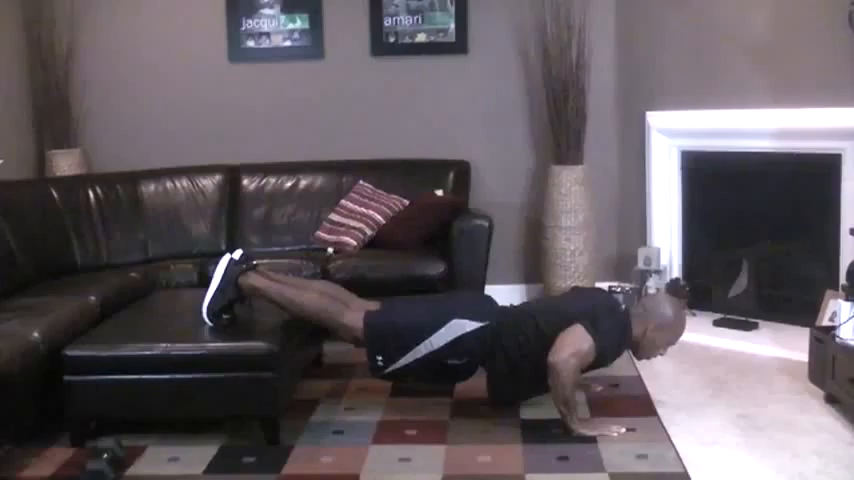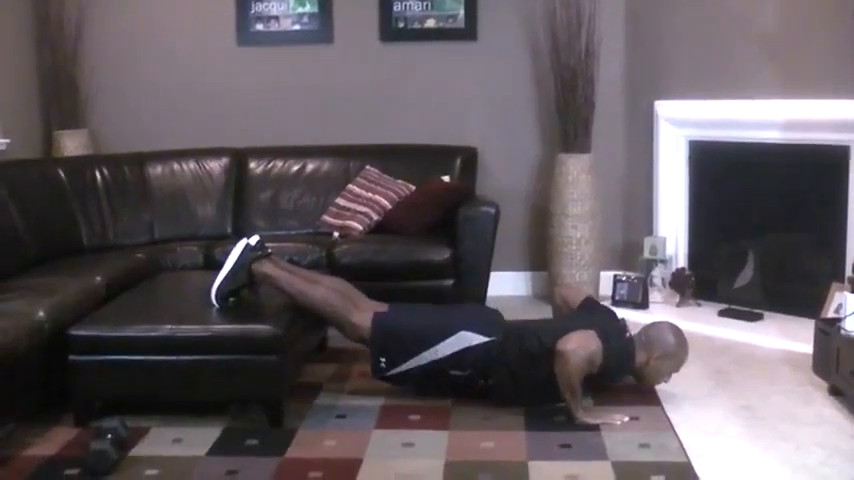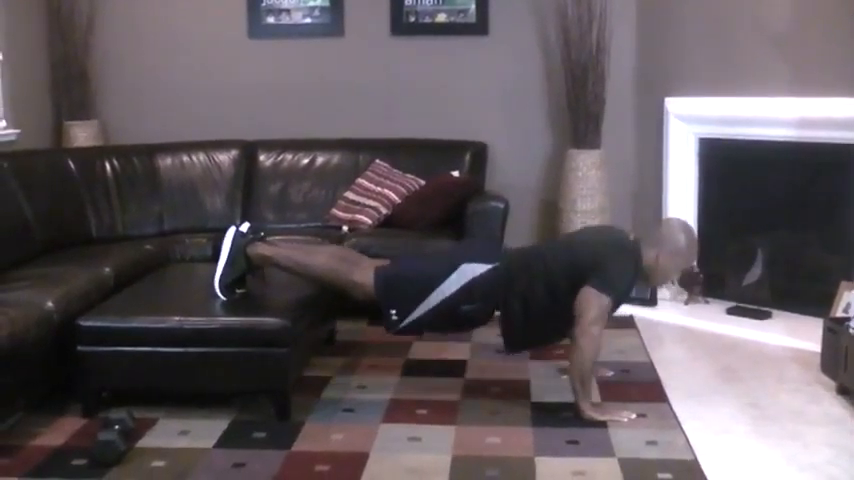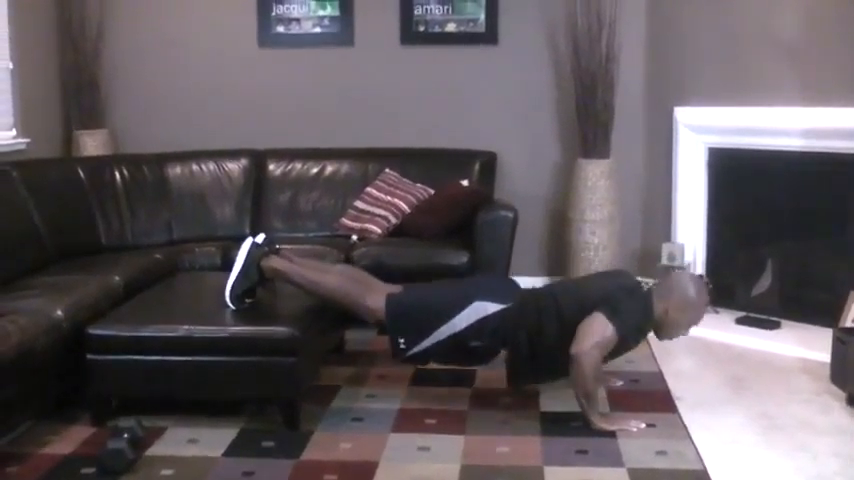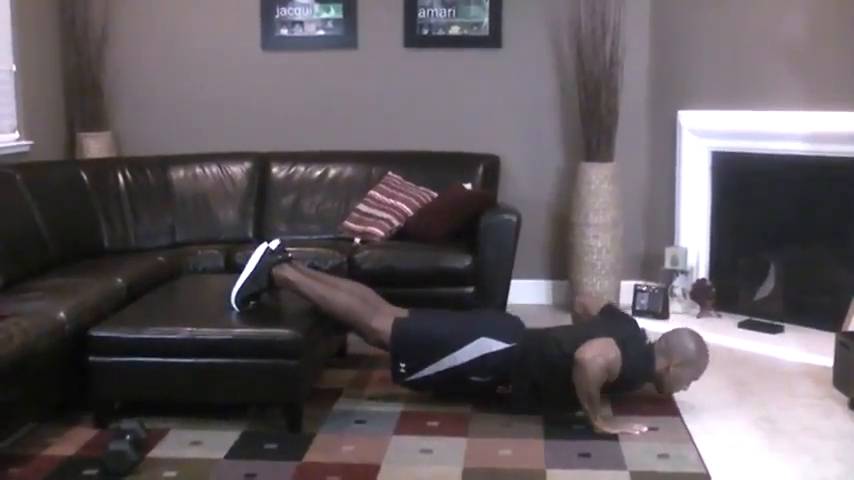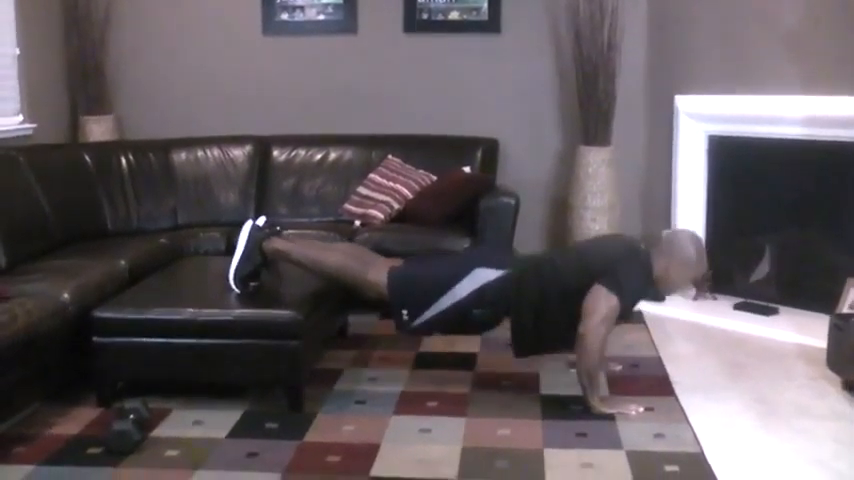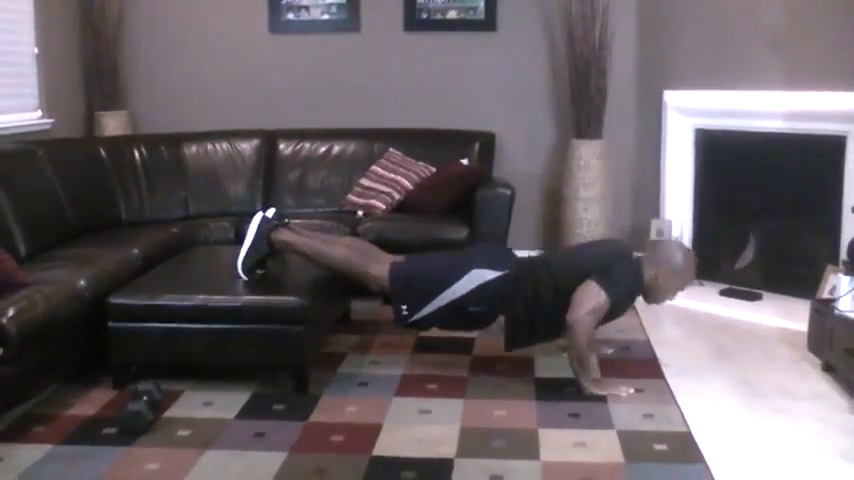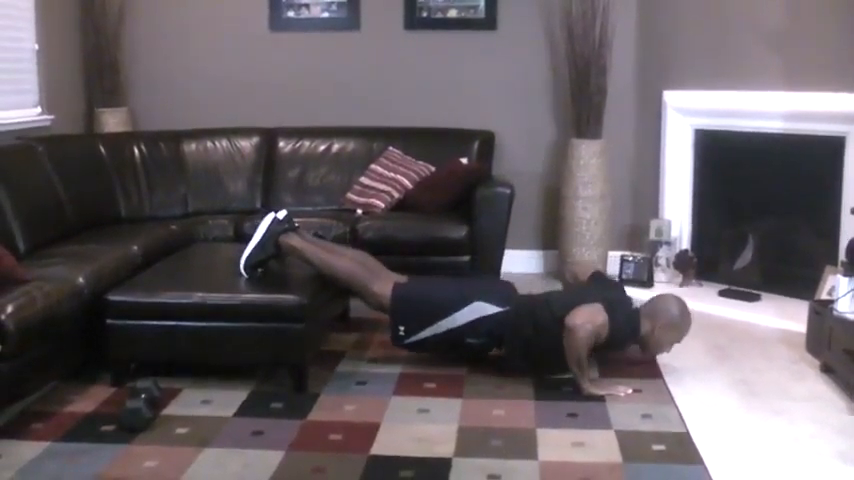
dt=0.5s
person 1, frame 1
left shoulder: (606, 305)
right shoulder: (612, 330)
right elbow: (560, 359)
left wrist: (569, 379)
right wrist: (575, 420)
left hip: (476, 319)
right hip: (469, 336)
left knee: (357, 309)
right knee: (352, 323)
left ankle: (247, 272)
right ankle: (243, 281)
person 1, frame 2
left shoulder: (609, 324)
right shoulder: (617, 353)
left elbow: (567, 292)
right elbow: (569, 352)
right wrist: (580, 410)
left hip: (481, 330)
right hip: (474, 351)
left knee: (366, 312)
right knee: (360, 324)
left ankle: (262, 259)
right ankle: (257, 268)
person 1, frame 3
left shoulder: (617, 244)
right shoulder: (622, 264)
right elbow: (587, 330)
left wrist: (582, 367)
right wrist: (586, 404)
left hip: (485, 269)
right hip: (478, 282)
left knee: (367, 268)
right knee: (363, 281)
left ankle: (254, 245)
right ankle: (251, 251)
person 1, frame 4
left shoulder: (628, 289)
right shoulder: (633, 311)
right elbow: (583, 351)
left wrist: (594, 375)
right wrist: (597, 415)
left hip: (497, 302)
right hip: (490, 318)
left knee: (379, 294)
right knee: (374, 306)
left ankle: (270, 255)
right ankle: (266, 264)
person 1, frame 5
left shoulder: (629, 332)
right shoulder: (635, 361)
left elbow: (585, 301)
right elbow: (589, 360)
right wrist: (599, 419)
left hip: (502, 338)
right hip: (495, 357)
left knee: (386, 318)
right knee: (381, 327)
left ankle: (281, 264)
right ankle: (276, 272)
person 1, frame 6
left shoulder: (629, 253)
right shoulder: (633, 274)
right elbow: (590, 329)
left wrist: (591, 357)
right wrist: (597, 398)
left hip: (498, 272)
right hip: (492, 286)
left knee: (383, 269)
right knee: (377, 279)
left ankle: (271, 237)
right ankle: (268, 245)
person 1, frame 7
left shoulder: (620, 258)
right shoulder: (624, 278)
right elbow: (578, 317)
left wrist: (584, 345)
right wrist: (589, 380)
left hip: (496, 272)
right hip: (489, 285)
left knee: (384, 264)
right knee: (379, 275)
left ankle: (279, 228)
right ankle: (275, 236)
person 1, frame 8
left shoulder: (616, 299)
right shoulder: (622, 322)
left elbow: (579, 272)
right elbow: (578, 325)
right wrist: (587, 381)
left hip: (496, 302)
right hip: (489, 321)
left knee: (388, 284)
right knee: (382, 293)
left ankle: (289, 232)
right ankle: (284, 240)
